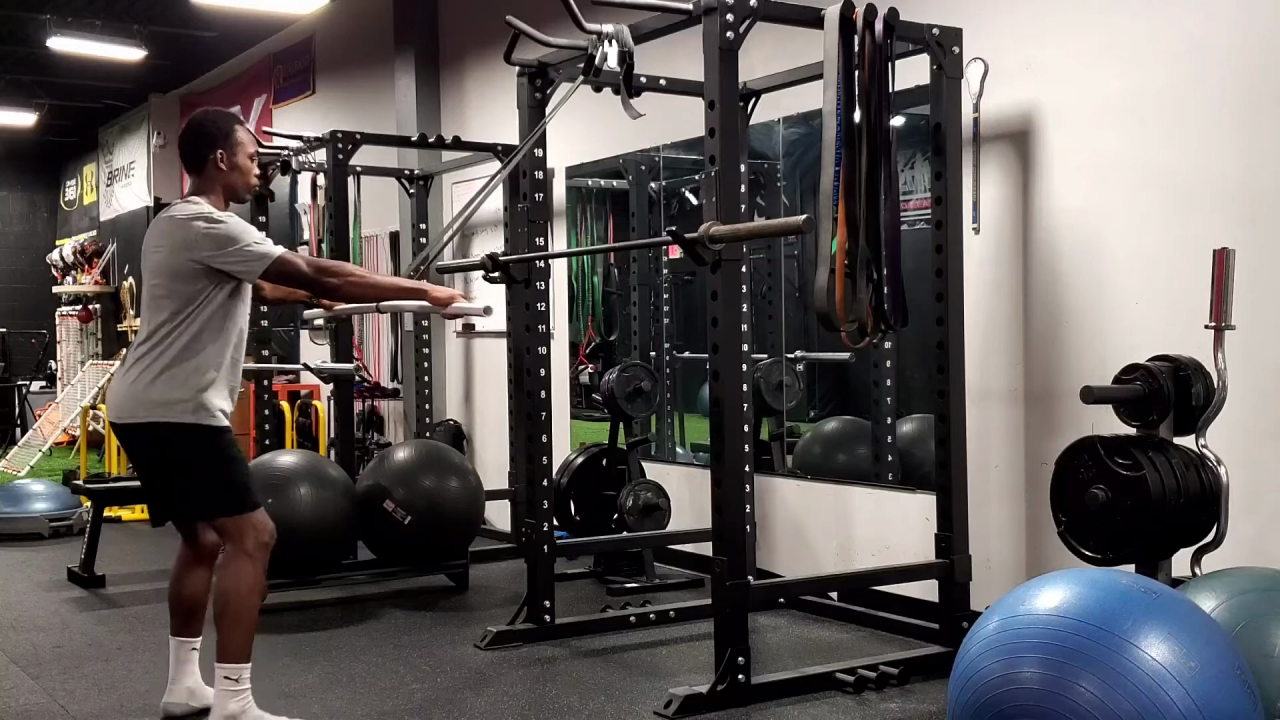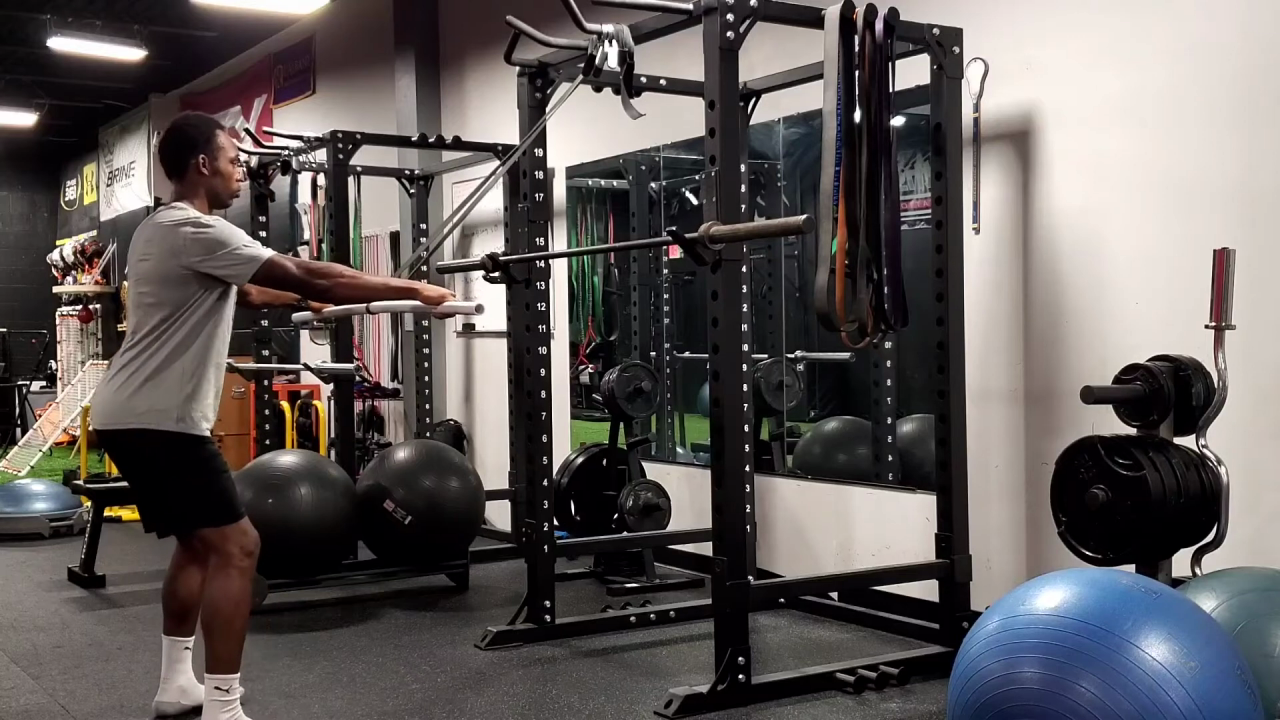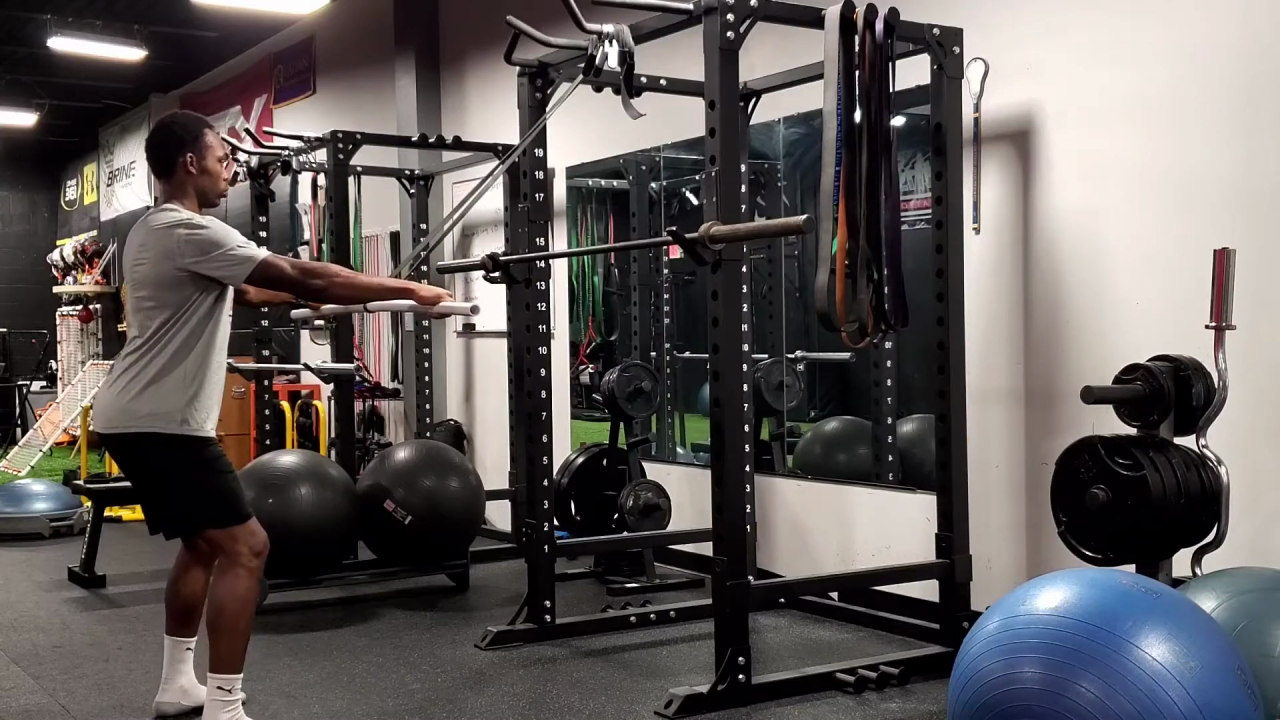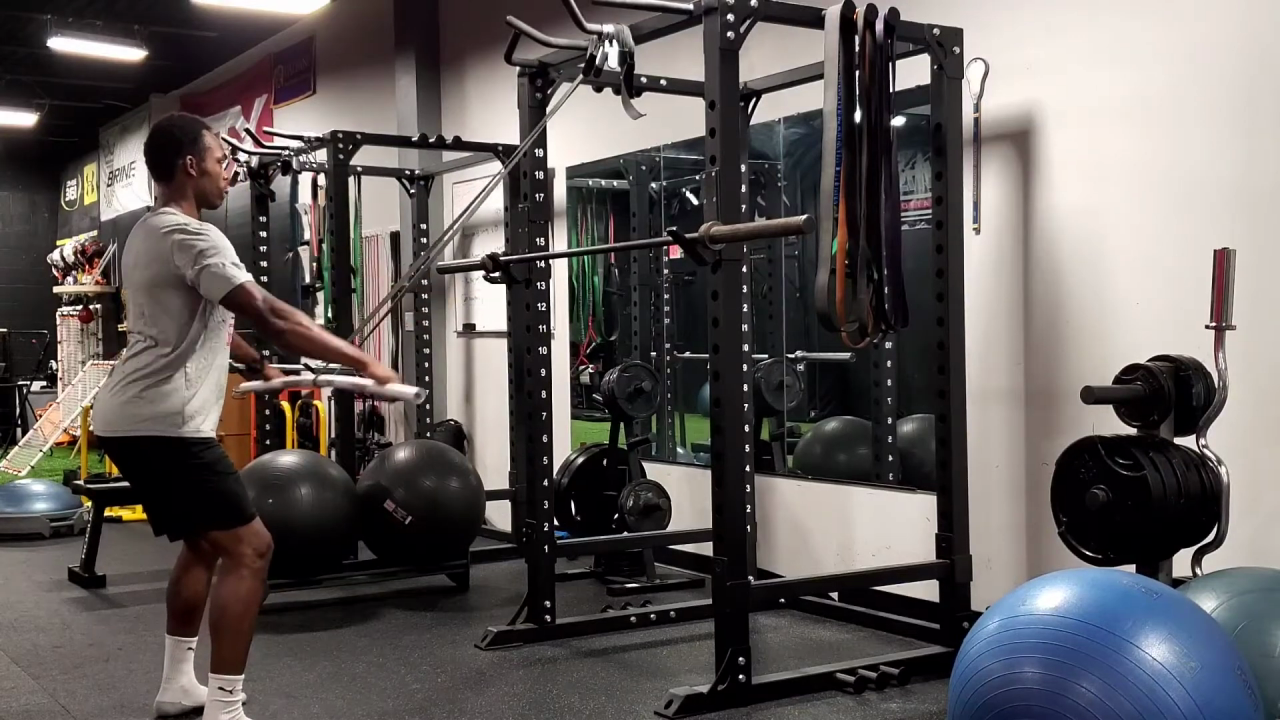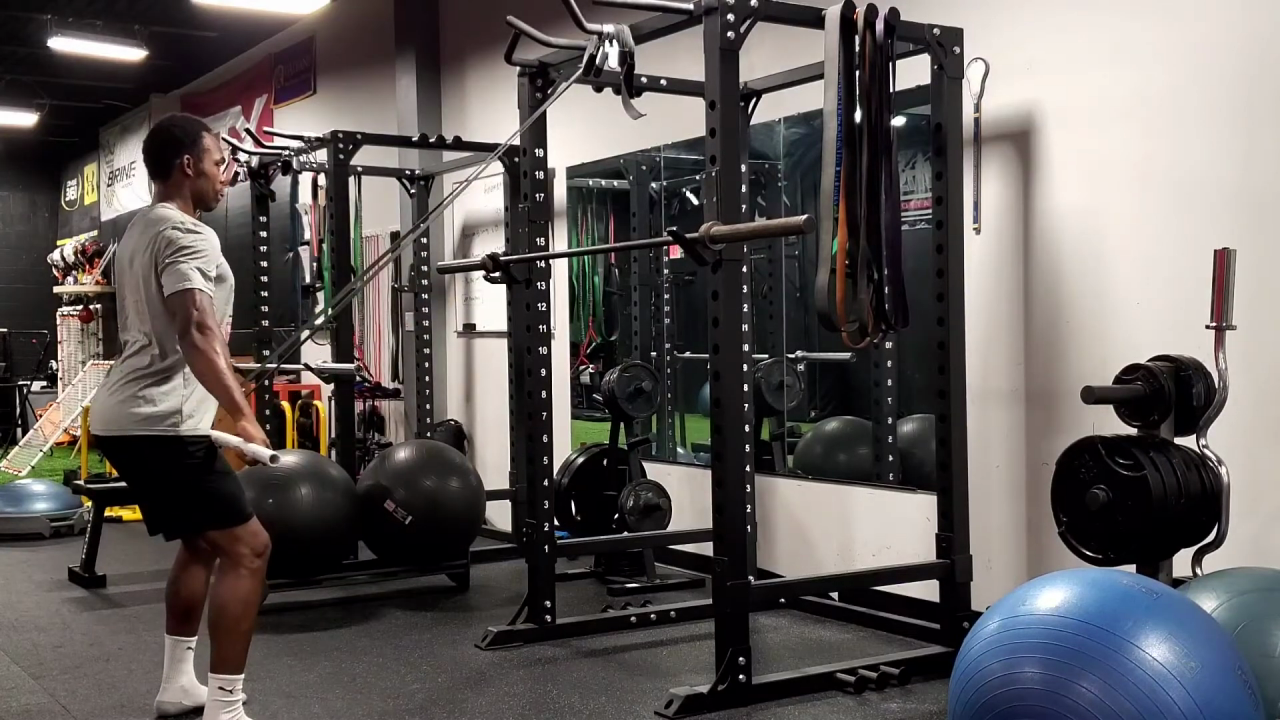
dt=0.7s
person 1, frame 1
left shoulder: (181, 224)
right shoulder: (206, 226)
left elbow: (258, 286)
right elbow: (319, 276)
left wrist: (315, 297)
right wrist: (424, 291)
left hip: (153, 409)
right hip: (172, 411)
left knee: (203, 539)
right knee: (251, 537)
person 1, frame 2
left shoulder: (167, 229)
right shoulder: (196, 232)
left elbow: (245, 291)
right elbow: (309, 276)
left wrist: (304, 302)
right wrist: (414, 289)
left hip: (135, 414)
right hip: (156, 419)
left knee: (199, 542)
right knee: (235, 548)
person 1, frame 3
left shoulder: (157, 230)
right shoulder: (187, 232)
left elbow: (240, 290)
right elbow: (303, 278)
left wrist: (301, 297)
right wrist: (409, 290)
left hip: (137, 417)
right hip: (161, 422)
left knee: (203, 543)
right knee: (244, 548)
person 1, frame 4
left shoulder: (149, 233)
right shoulder: (189, 236)
right elbow: (268, 315)
left wrist: (247, 357)
right wrist: (360, 361)
left hip: (130, 417)
right hip: (160, 423)
left knee: (204, 544)
right knee: (247, 548)
person 1, frame 5
left shoulder: (140, 231)
right shoulder: (186, 233)
right elbow: (197, 332)
right wrist: (243, 416)
left hip: (126, 416)
right hip: (159, 422)
left knee: (203, 542)
right knee: (247, 548)
